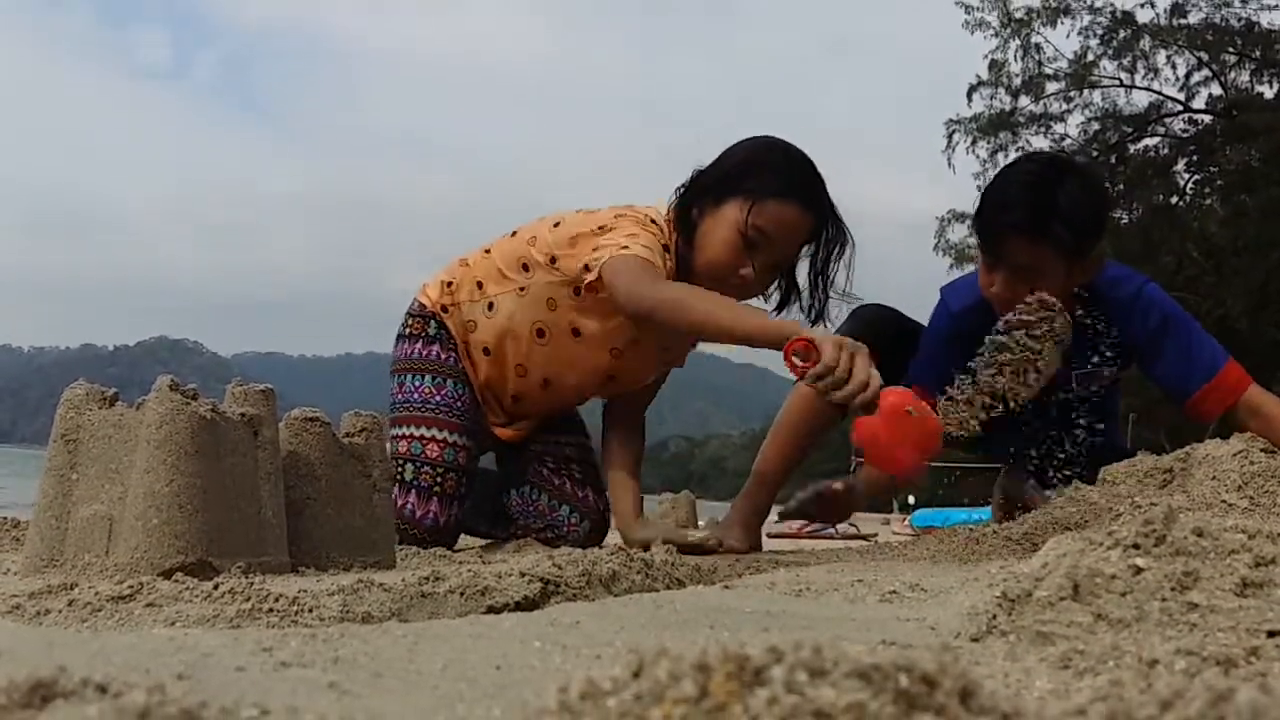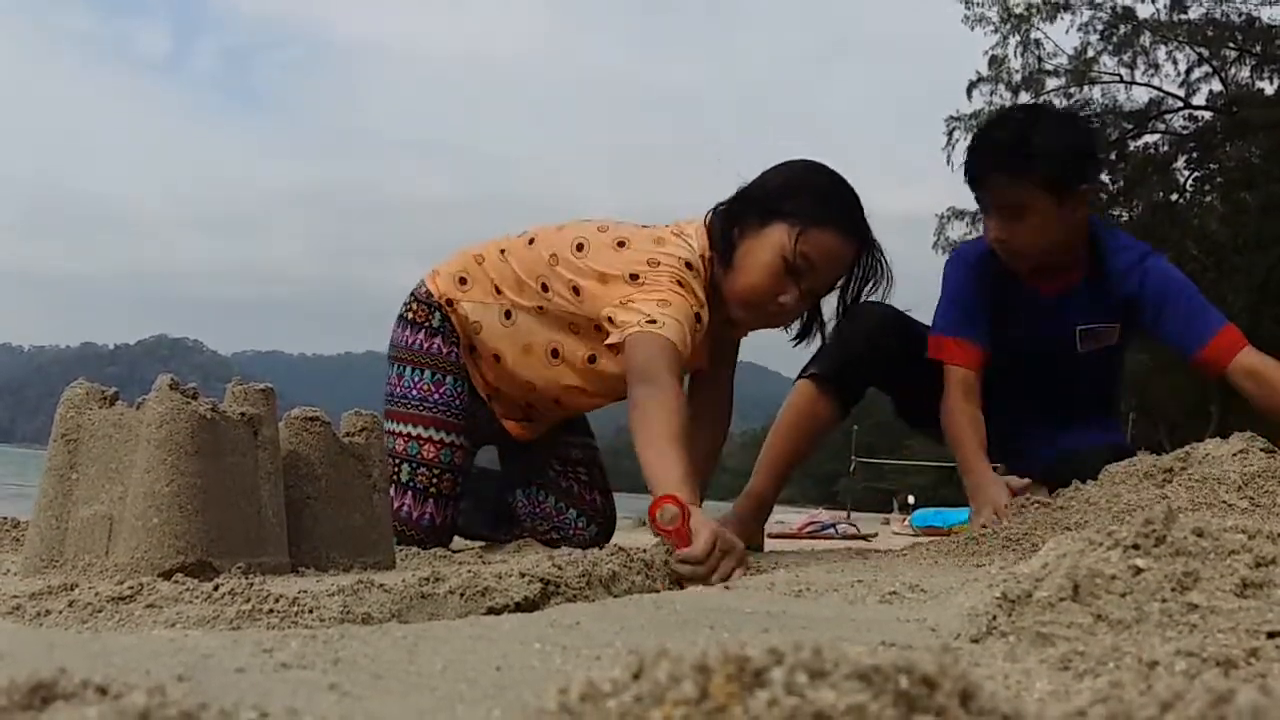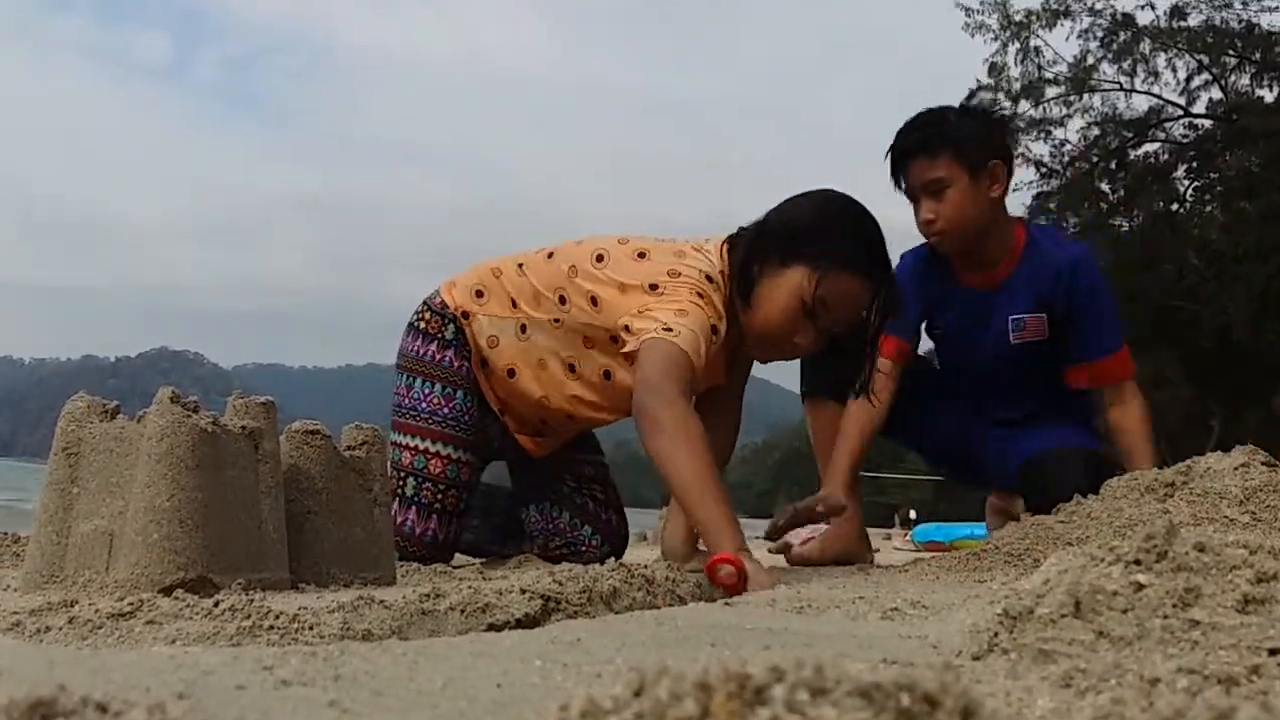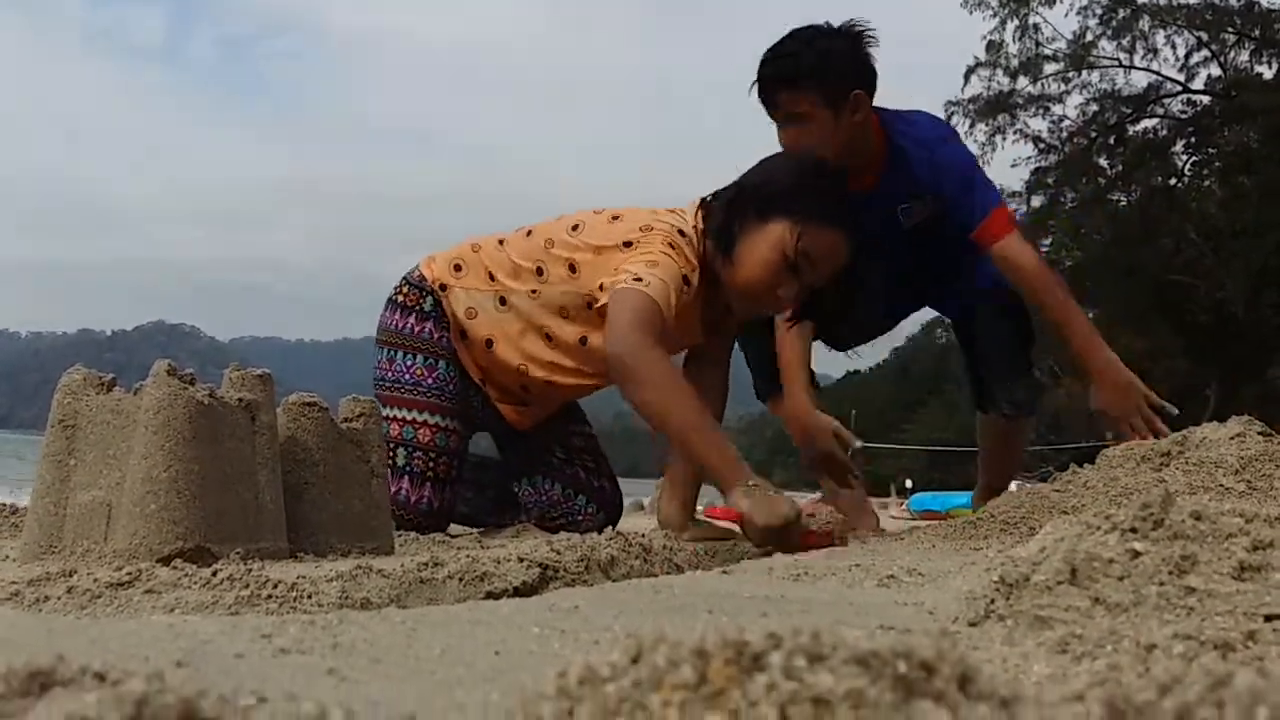
dt=0.5s
person 1, frame 1
left shoulder: (1131, 304)
right shoulder: (961, 309)
right wrist: (855, 492)
left hip: (1076, 453)
right hip: (983, 423)
right knee: (873, 329)
left ankle: (1035, 501)
right ankle: (745, 515)
person 1, frame 2
left shoulder: (1132, 271)
right shoulder: (972, 268)
right elbow: (960, 393)
right wrist: (981, 481)
left hip: (1073, 434)
right hip: (990, 411)
right knee: (871, 328)
left ankle: (1040, 499)
right ankle: (750, 510)
person 1, frame 3
left shoulder: (1064, 265)
right shoulder: (918, 271)
left elbow: (1118, 393)
right elbow: (882, 380)
right wrist: (835, 484)
left hip: (1043, 437)
right hip: (957, 428)
left knee: (1075, 481)
right knee: (829, 345)
left ankle: (1015, 509)
right ankle: (847, 531)
person 1, frame 4
left shoulder: (927, 150)
left elbow: (1014, 255)
left wrist: (1106, 370)
right wrist: (796, 402)
left hip: (960, 263)
right hip: (872, 276)
left knee: (1002, 344)
right knee: (758, 323)
left ankle: (988, 503)
right ankle: (844, 494)
person 2, frame 1
left shoulder: (693, 300)
right shoulder: (636, 239)
left elbow: (627, 413)
right elbow: (643, 297)
left wrist: (629, 518)
right wrist: (800, 338)
right hip: (449, 337)
left knee: (575, 532)
right knee: (421, 529)
left ankle: (462, 494)
person 2, frame 2
left shoulder: (725, 292)
right shoulder: (669, 281)
left elbow: (708, 412)
right elbow: (653, 388)
left wrist: (687, 519)
right wrist: (690, 515)
right hip: (450, 325)
left knee: (582, 532)
right knee: (414, 528)
left ankle: (465, 491)
person 2, frame 3
left shoulder: (736, 312)
right shoulder: (689, 297)
left elbow: (716, 426)
right elbow: (658, 404)
left wrist: (681, 549)
right wrist: (736, 557)
left knee: (594, 547)
right knee: (416, 543)
left ankle: (465, 512)
person 2, frame 4
left shoulder: (715, 287)
right shoulder: (668, 250)
left elbow: (704, 387)
right elbow: (631, 352)
right wrist: (740, 483)
right hip: (438, 323)
left knee: (591, 514)
right knee: (412, 513)
left ankle: (457, 483)
